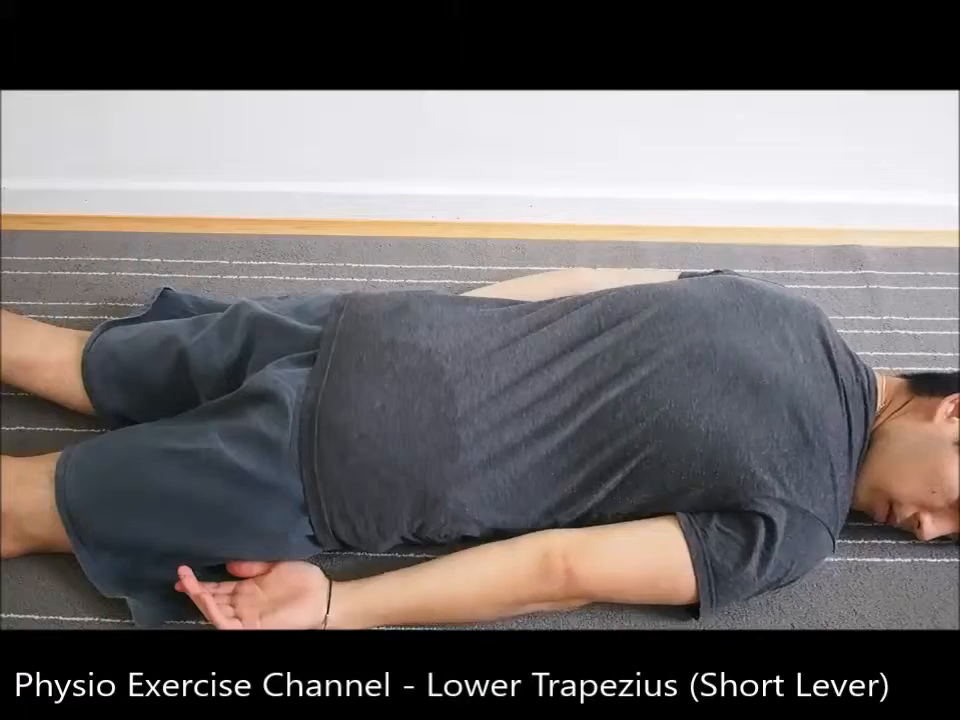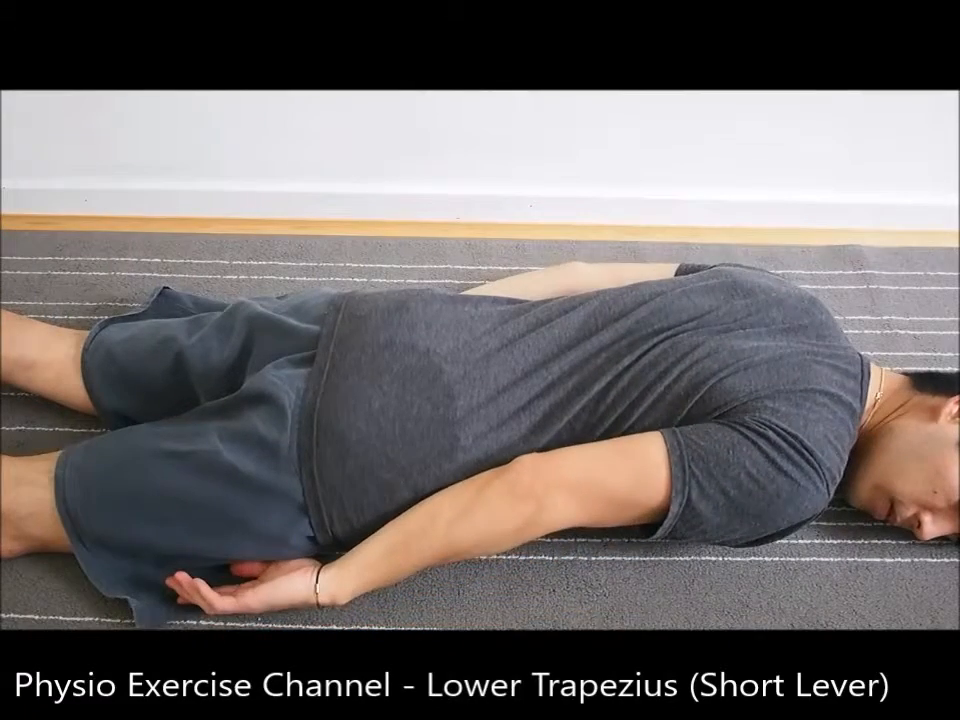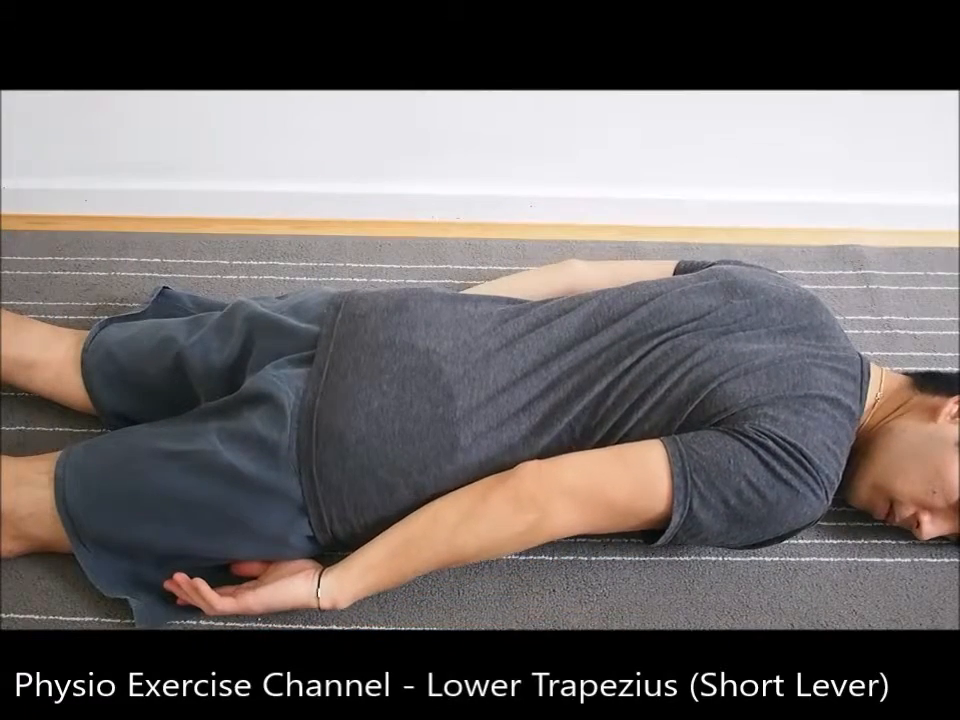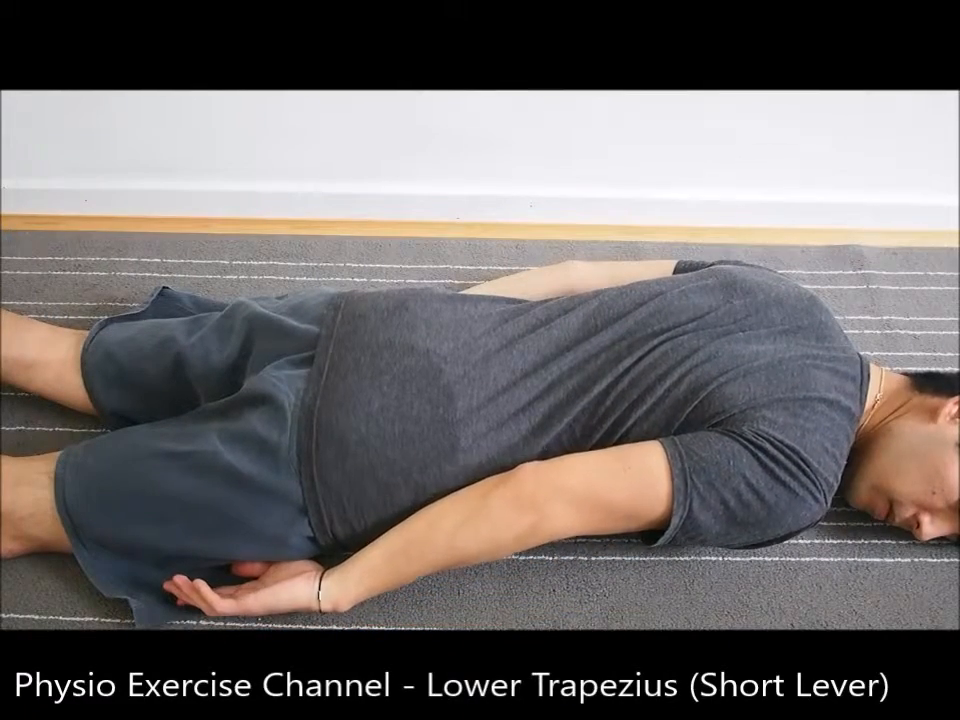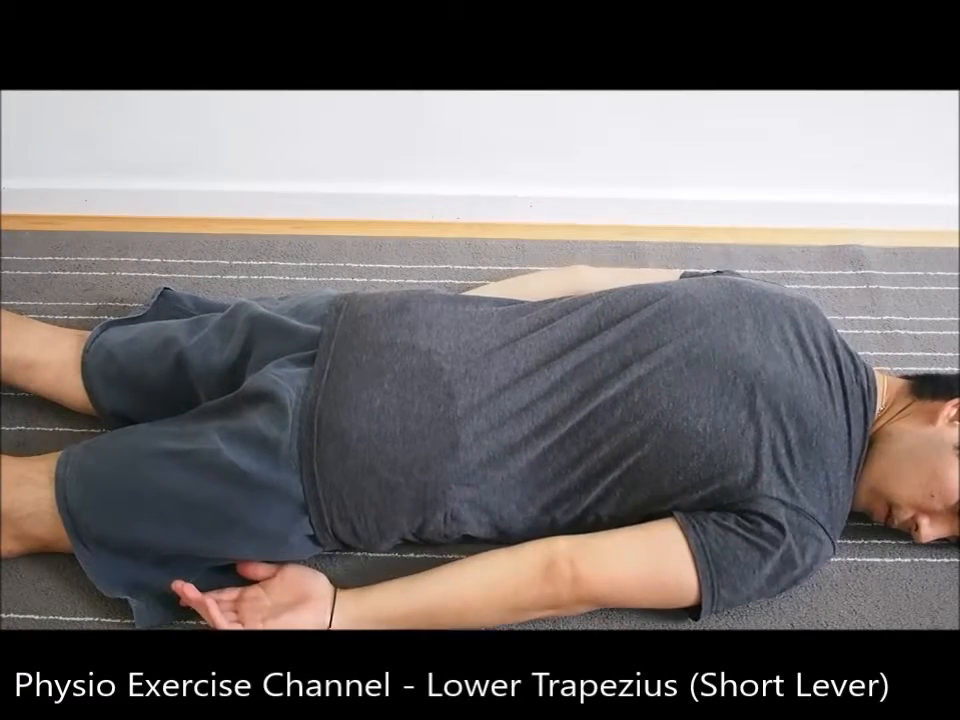
dt=1s
person 1, frame 1
left shoulder: (783, 310)
right shoulder: (796, 519)
left elbow: (574, 281)
right elbow: (562, 569)
right wrist: (334, 607)
left hip: (364, 325)
right hip: (343, 458)
left knee: (80, 362)
person 1, frame 2
left shoulder: (782, 300)
right shoulder: (792, 464)
left elbow: (574, 277)
right elbow: (549, 488)
right wrist: (330, 585)
left hip: (361, 324)
right hip: (336, 455)
left knee: (79, 362)
person 1, frame 3
left shoulder: (776, 293)
right shoulder: (794, 468)
left elbow: (575, 276)
right elbow: (548, 497)
right wrist: (331, 589)
left hip: (361, 321)
right hip: (335, 455)
person 1, frame 4
left shoulder: (777, 293)
right shoulder: (793, 471)
left elbow: (569, 275)
right elbow: (548, 499)
right wrist: (332, 590)
left hip: (362, 322)
right hip: (343, 458)
left knee: (81, 361)
person 1, frame 5
left shoulder: (778, 308)
right shoulder: (794, 526)
left elbow: (574, 276)
right elbow: (569, 575)
right wrist: (337, 611)
left hip: (367, 323)
right hip: (350, 460)
left knee: (86, 363)
